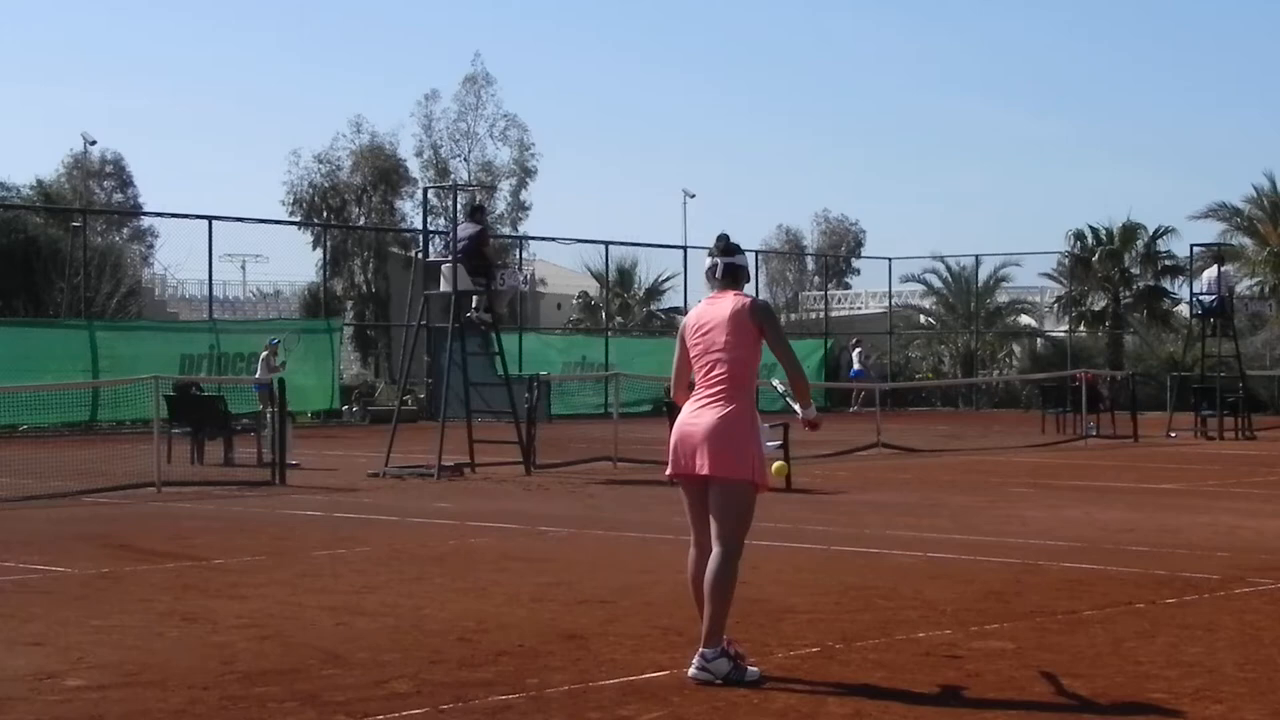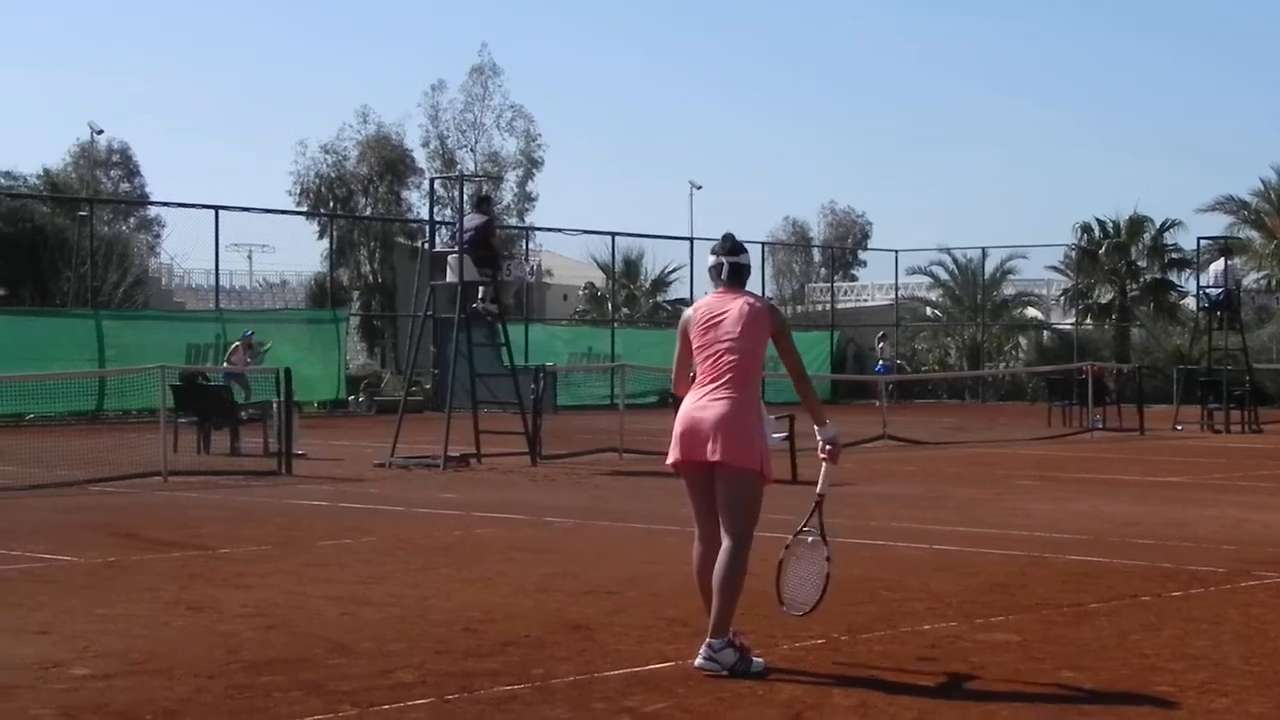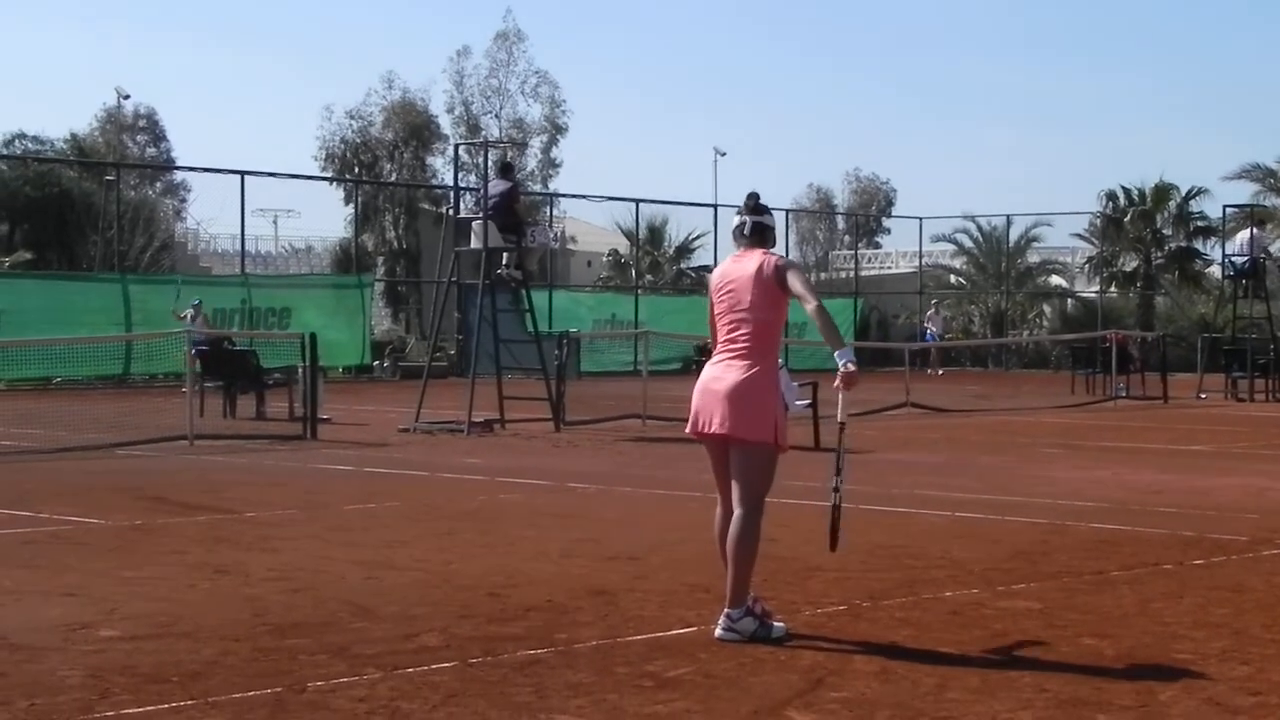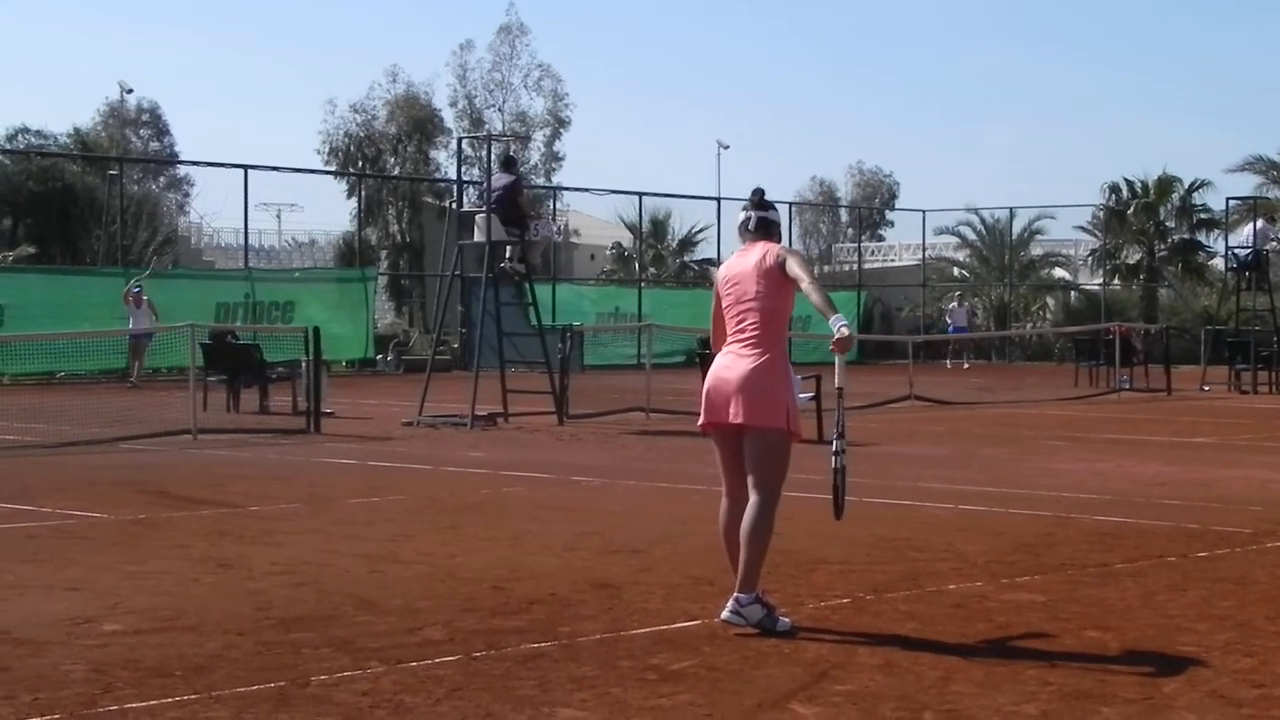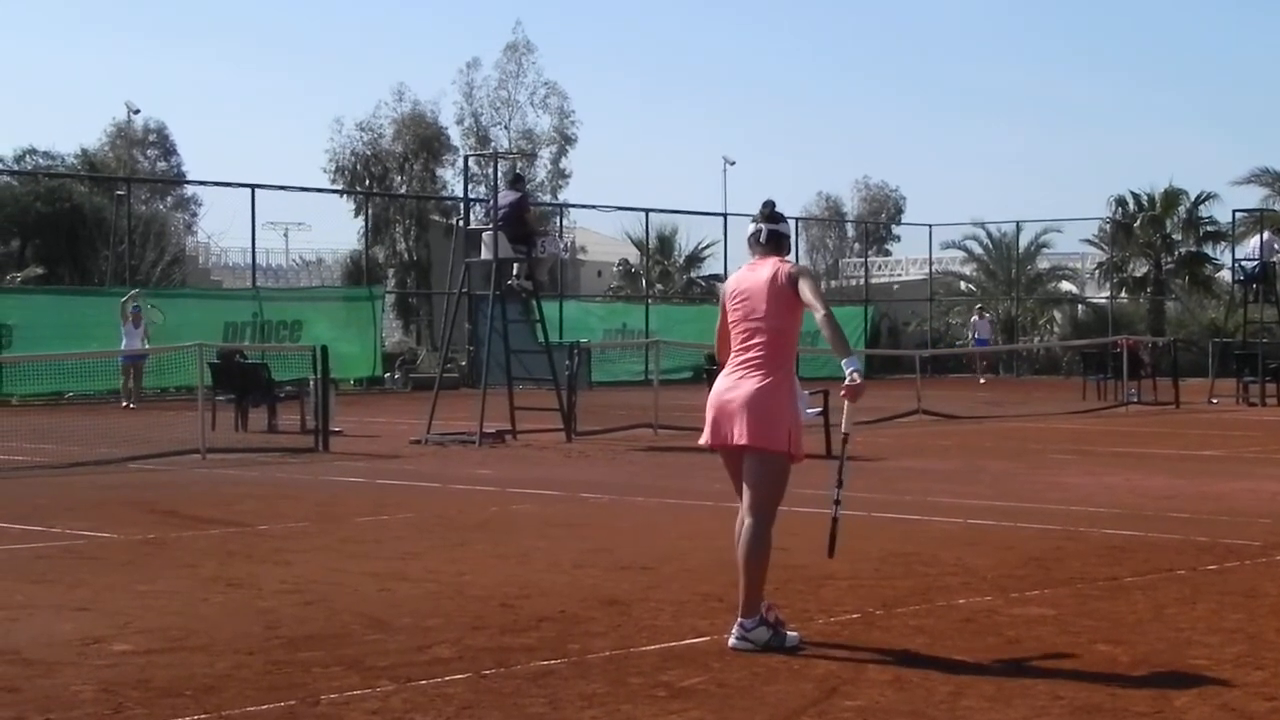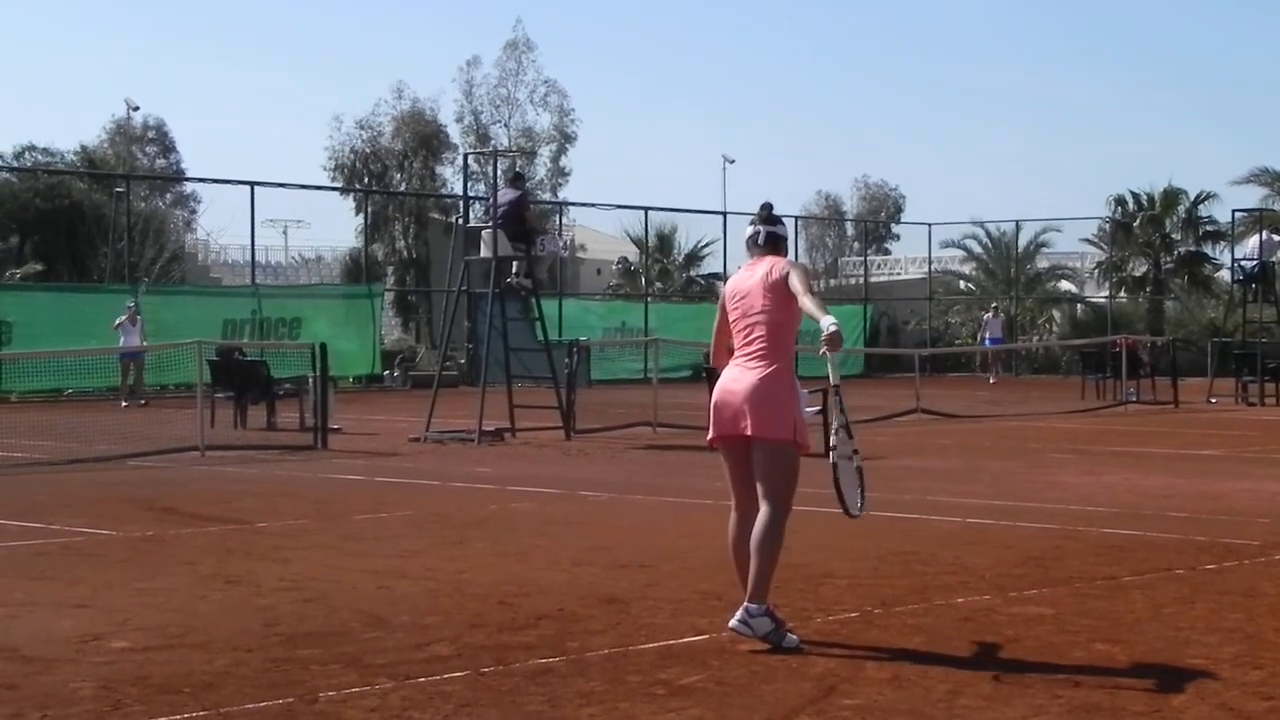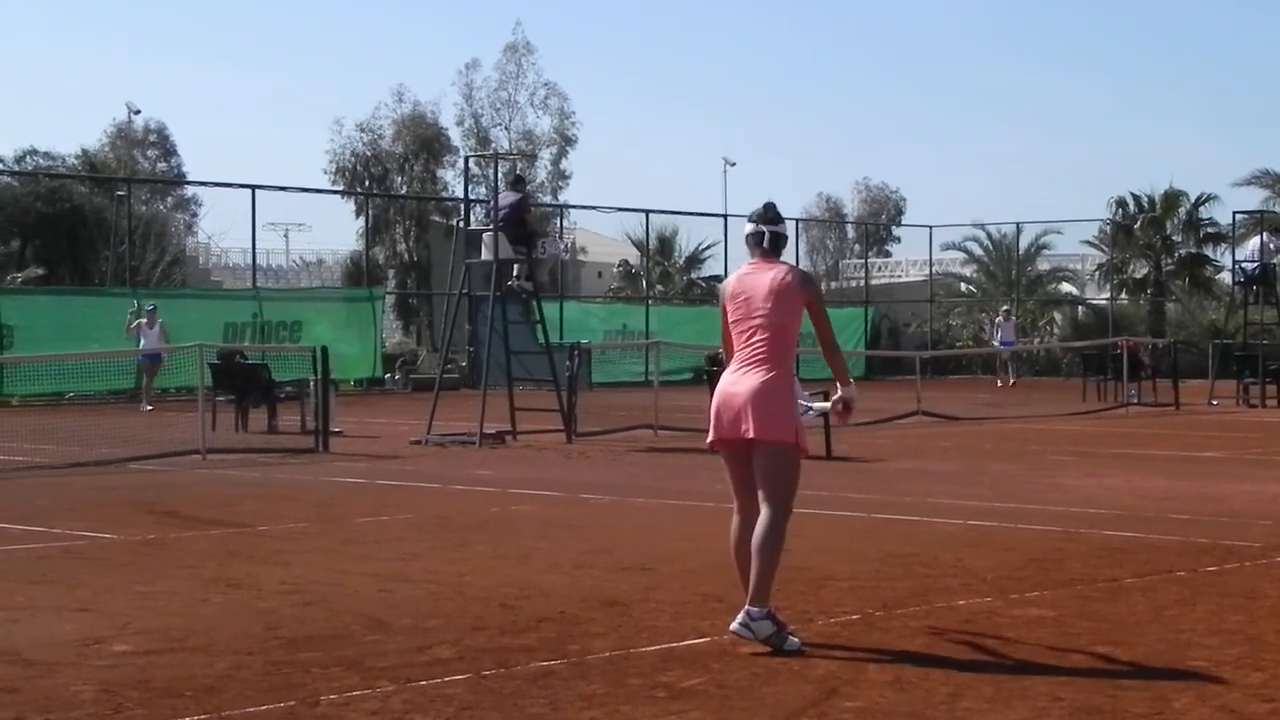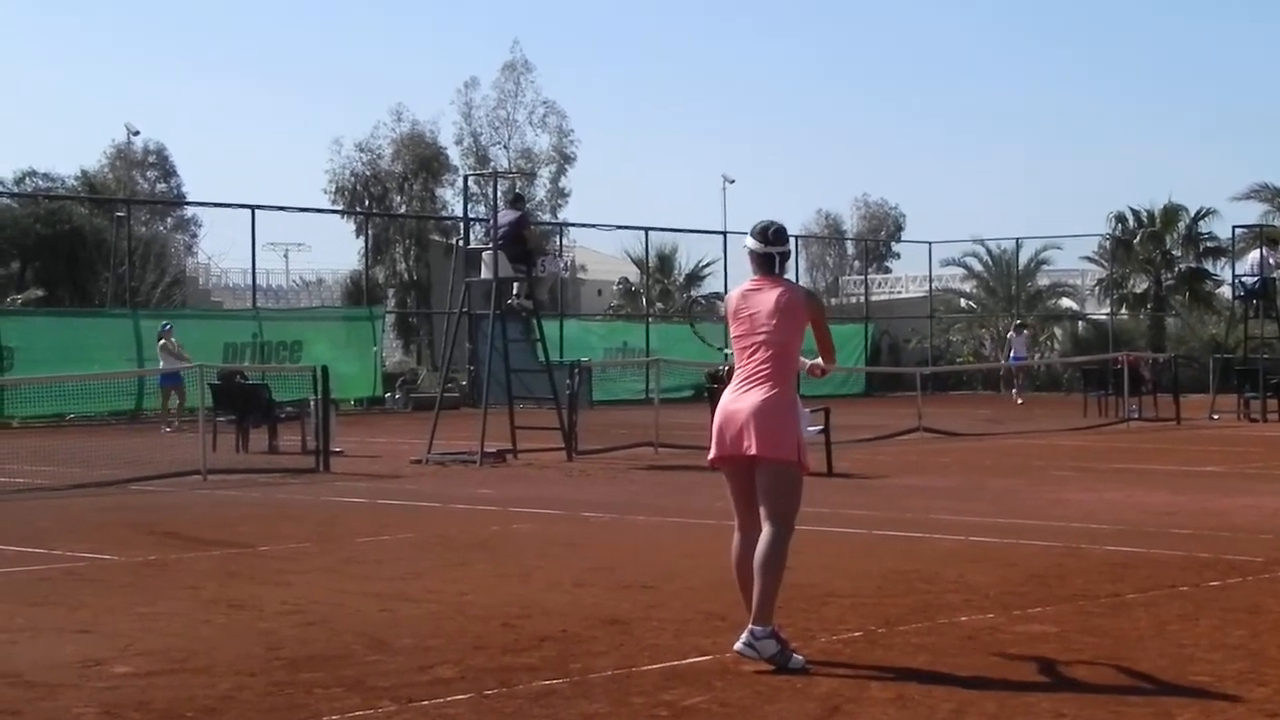
dt=0.7s
person 1, frame 1
left shoulder: (690, 318)
right shoulder: (753, 308)
right elbow: (790, 366)
right wrist: (808, 409)
left hip: (687, 430)
right hip: (730, 432)
left knee: (703, 543)
right knee: (727, 546)
left ankle: (714, 643)
right ankle: (710, 655)
person 1, frame 2
left shoulder: (691, 314)
right shoulder: (765, 311)
right elbow: (799, 377)
right wrist: (825, 429)
left hip: (691, 421)
right hip: (735, 424)
left knee: (707, 535)
right knee: (736, 538)
left ankle: (719, 637)
right ankle: (716, 645)
person 1, frame 3
left shoulder: (718, 274)
right shoulder: (778, 266)
right elbow: (813, 304)
right wrist: (843, 355)
left hip: (711, 385)
right hip: (750, 391)
left knee: (729, 501)
right knee: (748, 506)
left ankle: (741, 602)
right ankle: (735, 615)
person 1, frame 4
left shoulder: (724, 270)
right shoulder: (781, 255)
right elbow: (808, 282)
right wrist: (839, 323)
left hip: (720, 378)
right hip: (762, 379)
left knee: (735, 493)
right knee: (763, 495)
left ankle: (744, 595)
right ankle: (744, 599)
person 1, frame 5
left shoulder: (732, 283)
right shoulder: (794, 274)
right elbow: (823, 314)
right wrist: (851, 366)
left hip: (725, 395)
right hip: (766, 400)
left knee: (748, 510)
right knee: (760, 515)
left ankle: (754, 610)
right ankle: (748, 625)
person 1, frame 6
left shoulder: (731, 284)
right shoulder: (787, 268)
right elbow: (804, 294)
right wrist: (828, 322)
left hip: (727, 391)
right hip: (769, 392)
left knee: (744, 506)
right knee: (774, 505)
left ankle: (753, 606)
right ankle: (754, 609)
person 1, frame 7
left shoulder: (729, 285)
right shoulder: (799, 280)
right elbow: (829, 345)
right wrist: (845, 388)
left hip: (728, 393)
right hip: (769, 395)
left knee: (745, 508)
right knee: (775, 508)
left ankle: (755, 608)
right ankle: (755, 612)
person 1, frame 8
left shoulder: (733, 300)
right shoulder: (804, 298)
right elbow: (829, 356)
right wrist: (818, 365)
left hip: (730, 409)
right hip: (771, 411)
left knee: (747, 525)
right knee: (777, 526)
left ankle: (759, 627)
right ankle: (758, 631)
